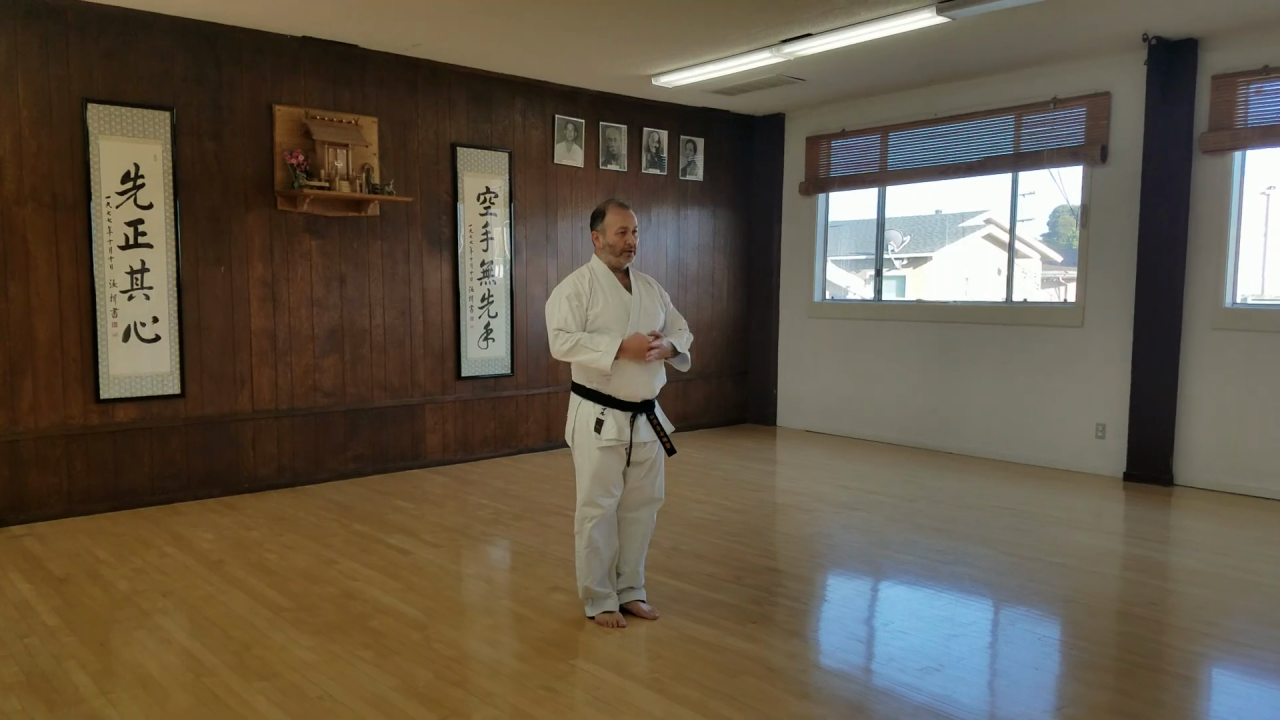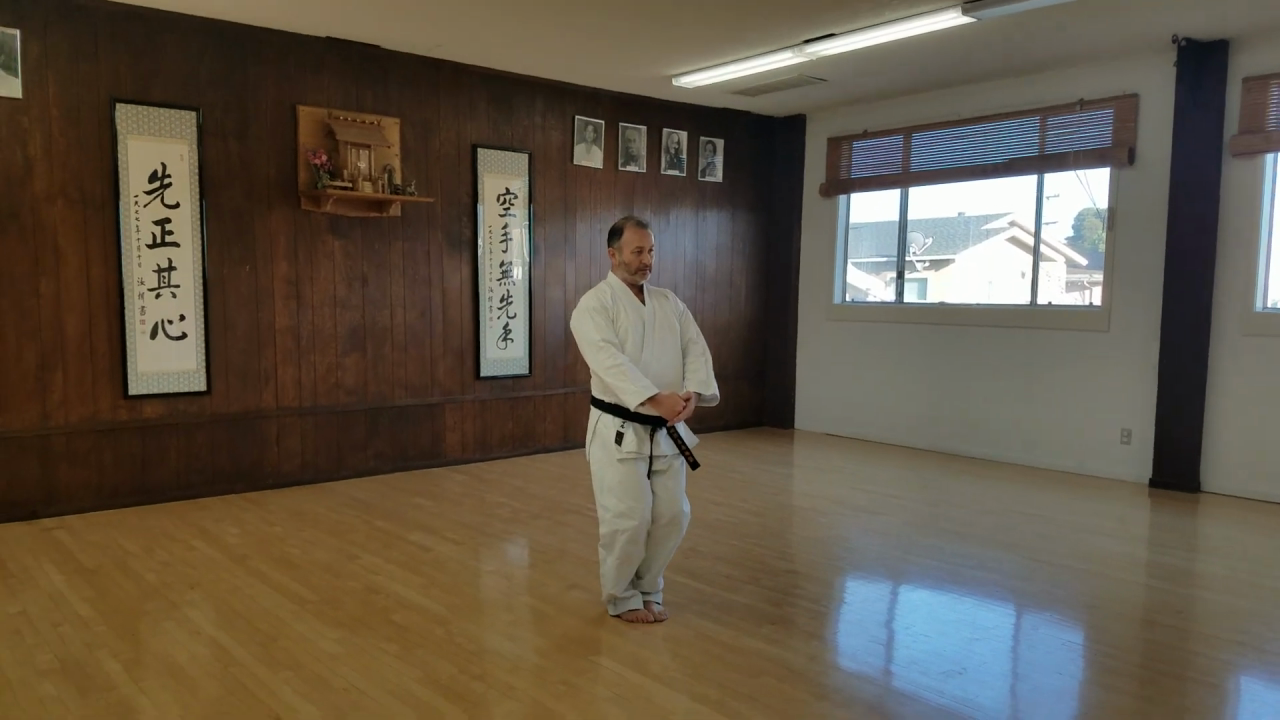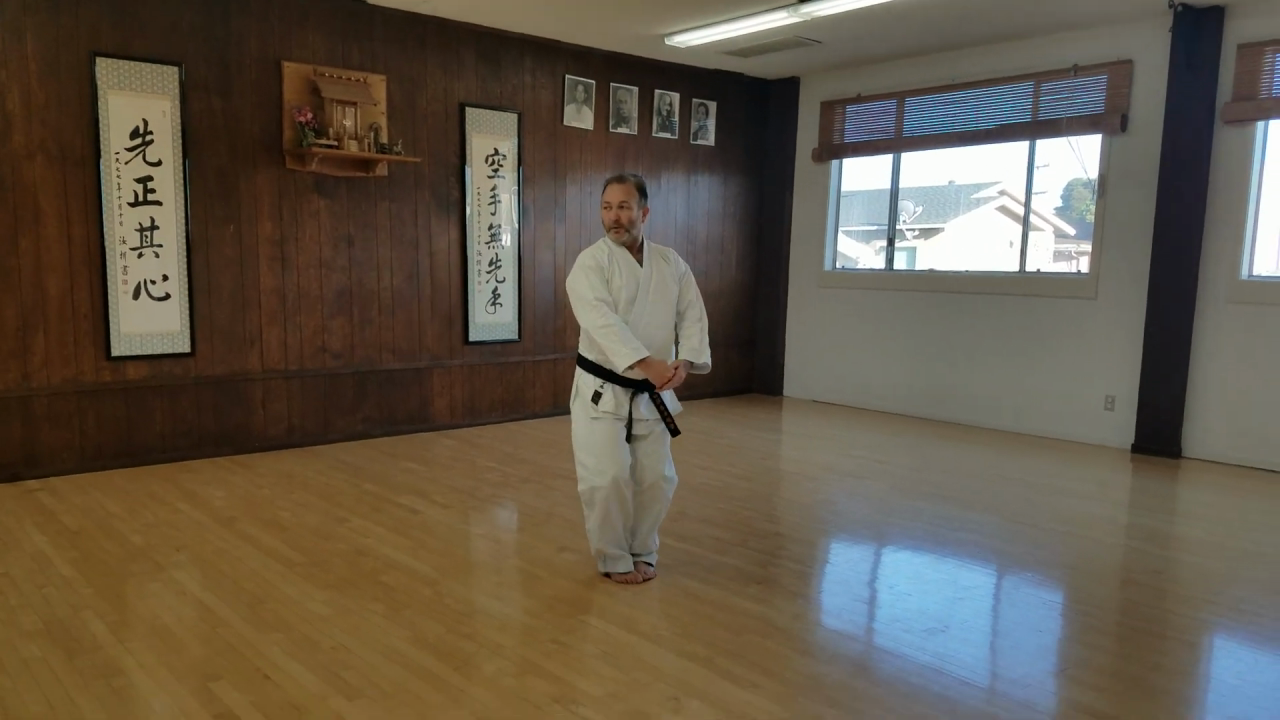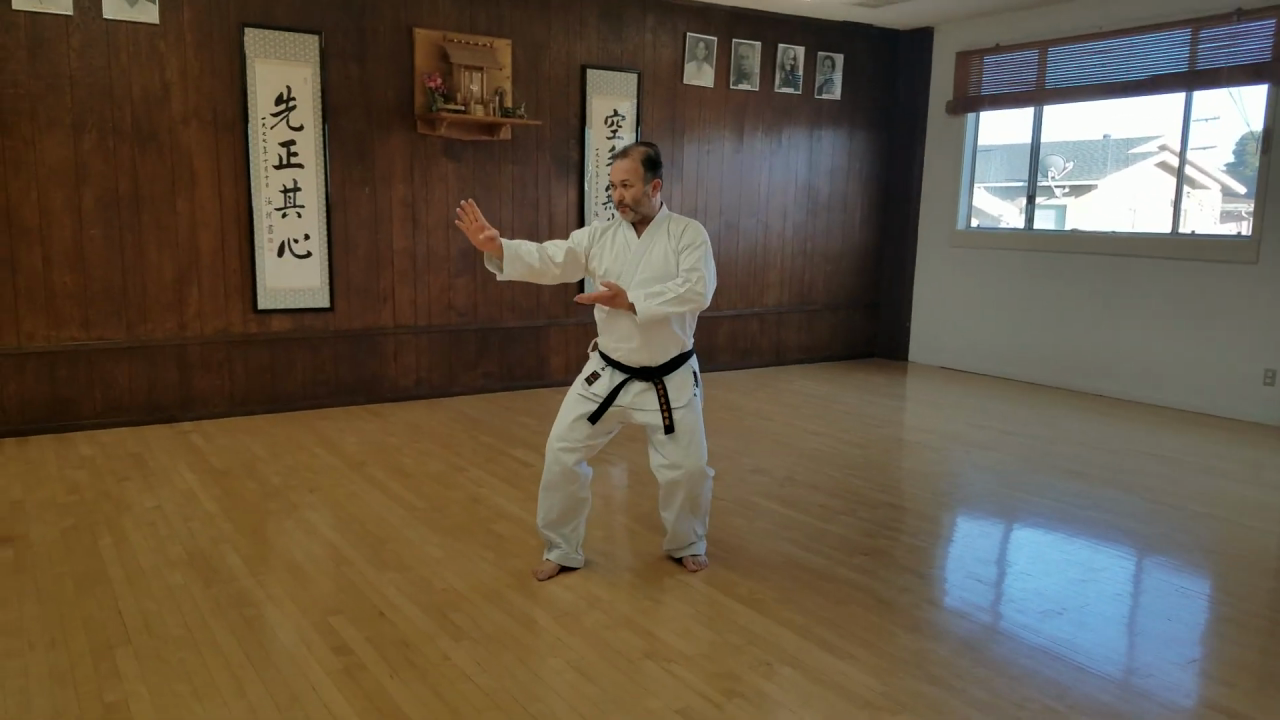
dt=1s
person 1, frame 1
left shoulder: (650, 287)
right shoulder: (576, 287)
left elbow: (681, 330)
right elbow: (562, 340)
left wrist: (668, 347)
right wrist: (621, 347)
left hip: (645, 417)
right hip: (599, 417)
left knee: (641, 506)
right knee: (598, 509)
left ankle: (630, 590)
right ankle: (599, 599)
person 1, frame 2
left shoulder: (669, 302)
right shoulder: (594, 305)
left elbow: (696, 351)
right elbow: (608, 360)
left wrist: (693, 393)
right wrist: (657, 398)
left hip: (666, 431)
right hip: (619, 430)
left knee: (672, 516)
right knee: (628, 519)
left ankle: (648, 590)
right ankle: (622, 597)
person 1, frame 3
left shoulder: (671, 263)
right shoulder: (591, 262)
left elbow: (693, 317)
right elbow: (601, 320)
left wrist: (685, 363)
right wrist: (647, 364)
left hip: (651, 393)
right hip: (602, 390)
left knee: (657, 480)
right knee: (604, 479)
left ankle: (640, 552)
right ankle: (612, 558)
person 1, frame 4
left shoulder: (689, 234)
right shoulder: (600, 236)
left elbow: (696, 292)
right elbow: (548, 261)
left wrist: (629, 300)
right wrist: (495, 246)
left hip: (669, 380)
right hip: (608, 374)
left knee: (686, 468)
right knee: (563, 453)
left ankle: (687, 544)
right ankle: (561, 549)
